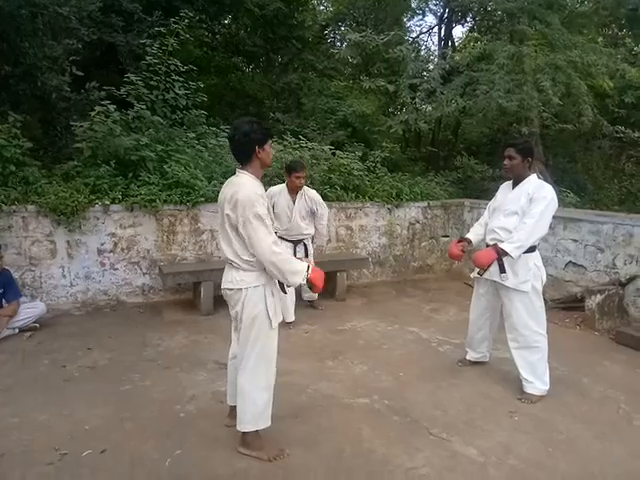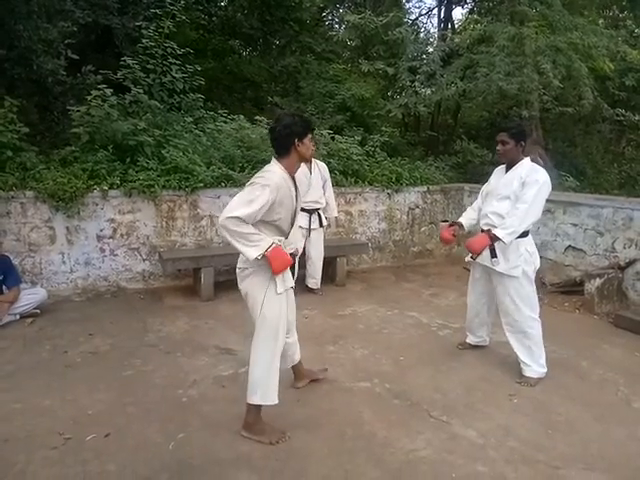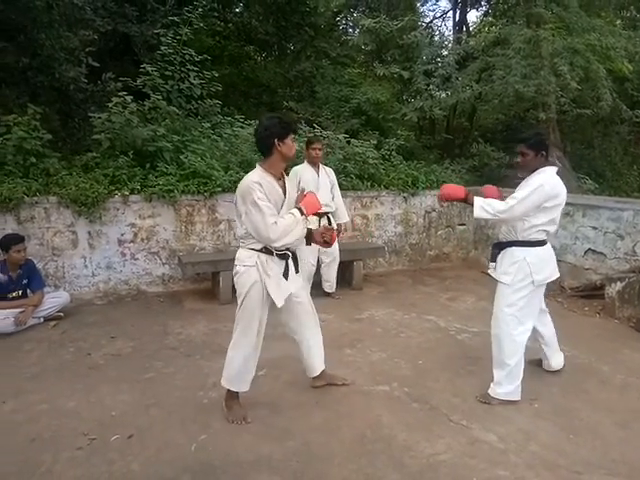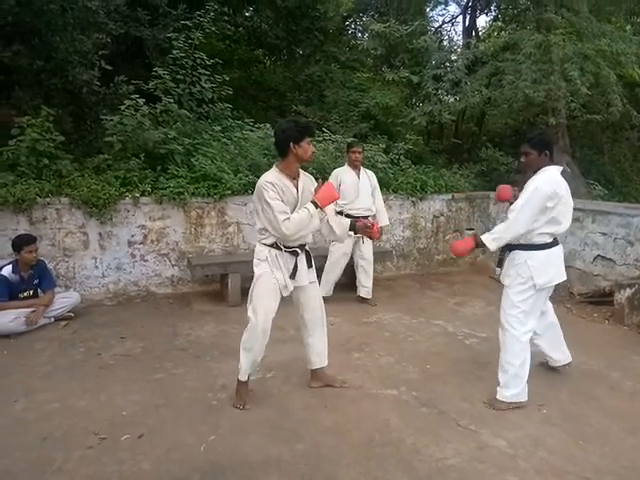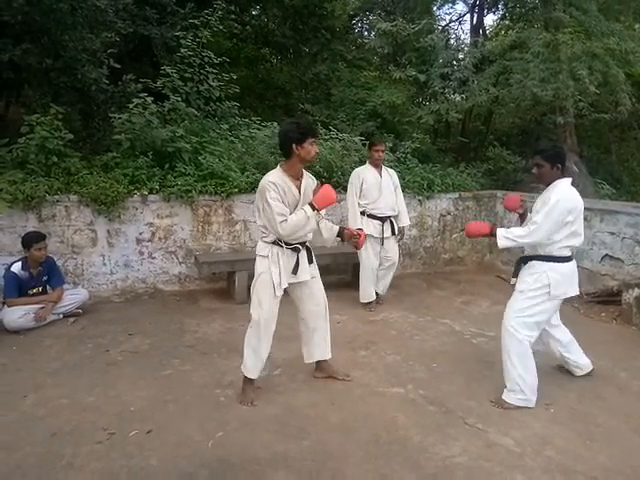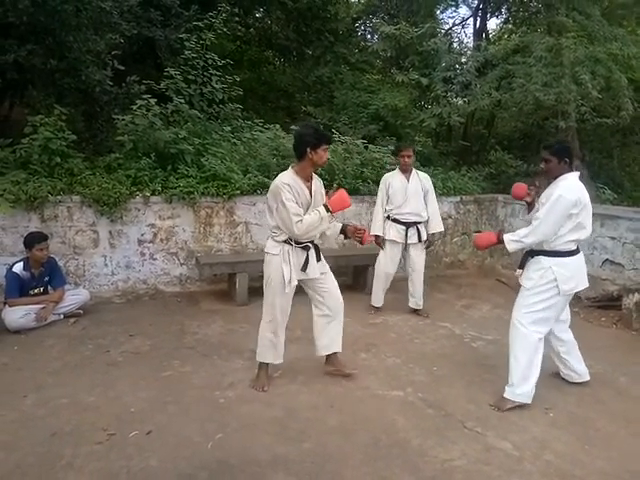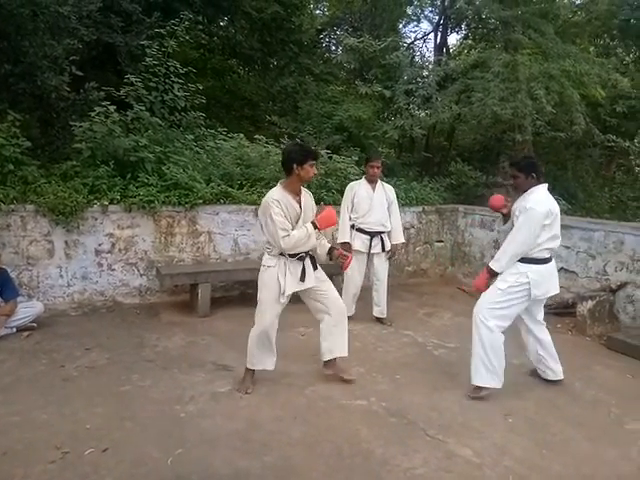
dt=0.7s
person 1, frame 1
left shoulder: (231, 186)
right shoulder: (249, 193)
right elbow: (267, 250)
left wrist: (294, 266)
right wrist: (306, 272)
left hip: (238, 277)
right hip: (252, 283)
left knee: (242, 349)
right knee: (260, 357)
left ankle: (237, 410)
right ankle: (250, 437)
person 1, frame 2
left shoulder: (287, 177)
right shoulder: (272, 182)
right elbow: (229, 218)
left wrist: (286, 246)
right wrist: (266, 249)
left hip: (275, 264)
right hip: (261, 267)
left knee: (286, 324)
right knee: (270, 335)
left ankle: (299, 372)
right ankle: (253, 420)
person 1, frame 3
left shoulder: (284, 181)
right shoulder: (253, 185)
right elbow: (272, 233)
left wrist: (309, 234)
right wrist: (301, 211)
left hip: (283, 263)
right hip: (256, 265)
left knee: (306, 317)
right knee: (249, 333)
left ankle: (319, 373)
right ankle: (232, 397)
person 1, frame 4
left shoulder: (307, 181)
right shoulder: (268, 184)
left elbow: (324, 220)
right elbow: (286, 228)
left wrist: (354, 225)
right wrist: (315, 204)
left hip: (300, 258)
right hip: (272, 259)
left knee: (314, 314)
right knee: (260, 322)
left ankle: (317, 372)
right ankle: (243, 381)
person 1, frame 5
left shoulder: (310, 181)
right shoulder: (271, 184)
left elbow: (316, 223)
right elbow: (283, 228)
left wrist: (341, 232)
right wrist: (313, 206)
left hip: (302, 255)
right hip: (273, 256)
left knee: (316, 309)
right knee: (263, 318)
left ankle: (321, 364)
right ankle: (249, 381)
person 1, frame 6
left shoulder: (317, 182)
right shoulder: (283, 184)
right elbow: (298, 228)
left wrist: (344, 230)
right wrist: (327, 208)
left hip: (309, 253)
right hip: (283, 255)
left knee: (332, 301)
right knee: (276, 313)
left ankle: (331, 359)
right ankle: (264, 368)
person 1, frame 7
left shoulder: (307, 196)
right shoulder: (273, 200)
right elbow: (285, 242)
left wrist: (331, 250)
right wrist: (315, 224)
left hip: (307, 264)
right hip: (279, 267)
left knee: (335, 307)
right knee: (266, 322)
left ankle: (332, 362)
right ankle: (251, 371)
person 2, frame 1
left shoulder: (542, 191)
right shoulder: (505, 188)
left elbow: (530, 229)
right elbow: (487, 217)
left wrist: (500, 250)
right wrist: (469, 240)
left hip: (520, 265)
right hip: (493, 261)
left knee: (525, 326)
right knee: (481, 312)
left ankle: (536, 384)
right ankle: (476, 353)
person 2, frame 2
left shoulder: (536, 175)
right shoulder: (498, 173)
left elbow: (524, 214)
right elbow: (481, 202)
left wrist: (493, 236)
right wrist: (461, 224)
left hip: (513, 250)
right hip: (487, 246)
left knee: (519, 310)
right knee: (478, 298)
left ankle: (534, 367)
right ankle: (477, 337)
person 2, frame 3
left shoulder: (545, 183)
right shoulder: (540, 179)
left elbow: (509, 210)
right elbow: (519, 211)
left wrist: (469, 198)
right wrist: (496, 201)
left hip: (524, 259)
right hip: (527, 255)
left knee: (507, 321)
right knee: (535, 311)
left ankle: (506, 390)
right ankle: (553, 359)
person 2, frame 4
left shoulder: (540, 182)
right shoulder: (556, 181)
left elbow: (517, 225)
left wrist: (482, 240)
right wrist: (518, 203)
left hip: (531, 260)
right hip: (544, 254)
left knee: (514, 322)
right knee: (539, 311)
left ankle: (512, 393)
right ankle: (558, 357)
person 2, frame 5
left shoulder: (561, 197)
right shoulder: (558, 192)
left elbow: (537, 236)
left wrist: (495, 232)
right wrist: (525, 217)
left hip: (547, 272)
right hip: (549, 268)
left knee: (516, 326)
right knee: (547, 321)
left ankle: (519, 395)
right ankle: (579, 364)
person 2, frame 6
left shoulder: (565, 191)
right shoulder: (566, 187)
left elbow: (540, 232)
right elbow: (547, 223)
left wrist: (502, 238)
right wrist: (533, 205)
left hip: (552, 267)
right hip: (560, 263)
left knee: (525, 322)
right knee: (555, 322)
left ankle: (518, 392)
right ankle: (575, 372)
person 2, frame 7
left shoulder: (536, 203)
right shoulder: (536, 197)
left elbow: (519, 243)
right elbow: (521, 231)
left wrist: (490, 270)
right wrist: (508, 215)
left hip: (526, 272)
right hip: (533, 269)
left knee: (485, 313)
right knee: (532, 322)
left ankle: (488, 381)
right ankle: (550, 370)
person 3, frame 1
left shoulder: (312, 196)
right shoulder: (273, 193)
left elbow: (322, 219)
left wrist: (320, 243)
left hip: (304, 243)
right hip: (282, 243)
left ankle: (311, 298)
right ankle: (288, 317)
person 3, frame 2
left shoulder: (321, 167)
left elbow: (328, 192)
left wrist: (331, 215)
left hip: (316, 216)
right hip: (298, 216)
left knee: (316, 253)
left ankle: (313, 284)
person 3, frame 3
left shoulder: (329, 172)
right shoulder: (297, 171)
left elbow: (337, 197)
left wrist: (341, 220)
left hip: (327, 220)
left knee: (332, 256)
right knee: (307, 260)
left ankle: (329, 288)
person 3, frame 4
left shoulder: (370, 175)
right shoulder: (338, 174)
left elbow: (377, 200)
left wrist: (381, 224)
left knee: (366, 260)
right knee: (337, 259)
left ankle: (364, 293)
right ankle: (322, 292)
person 3, frame 5
left shoulder: (391, 174)
right shoulder: (359, 173)
left elbow: (398, 199)
right elbow: (352, 201)
left wrist: (402, 224)
right wrist: (356, 226)
left hip: (388, 224)
right hip: (369, 224)
left knee: (391, 259)
right knee: (369, 262)
left ankle: (378, 290)
right ankle: (368, 297)
person 3, frame 6
left shoulder: (424, 178)
right shoulder: (388, 178)
left elbow: (431, 205)
right elbow: (380, 206)
left wrist: (432, 232)
right wrist: (378, 232)
left hip: (417, 230)
right hip: (394, 229)
left knee: (417, 270)
right knee: (385, 267)
left ankle: (416, 305)
right ankle: (376, 303)
person 3, frame 7
left shoulder: (388, 190)
right shoulder: (354, 187)
left elbow: (394, 217)
right elbow: (345, 214)
left wrist: (395, 242)
right wrist: (345, 240)
left hip: (381, 240)
right hip: (359, 238)
left knee: (380, 278)
right knee: (353, 278)
left ankle: (380, 313)
right ankle: (347, 311)
